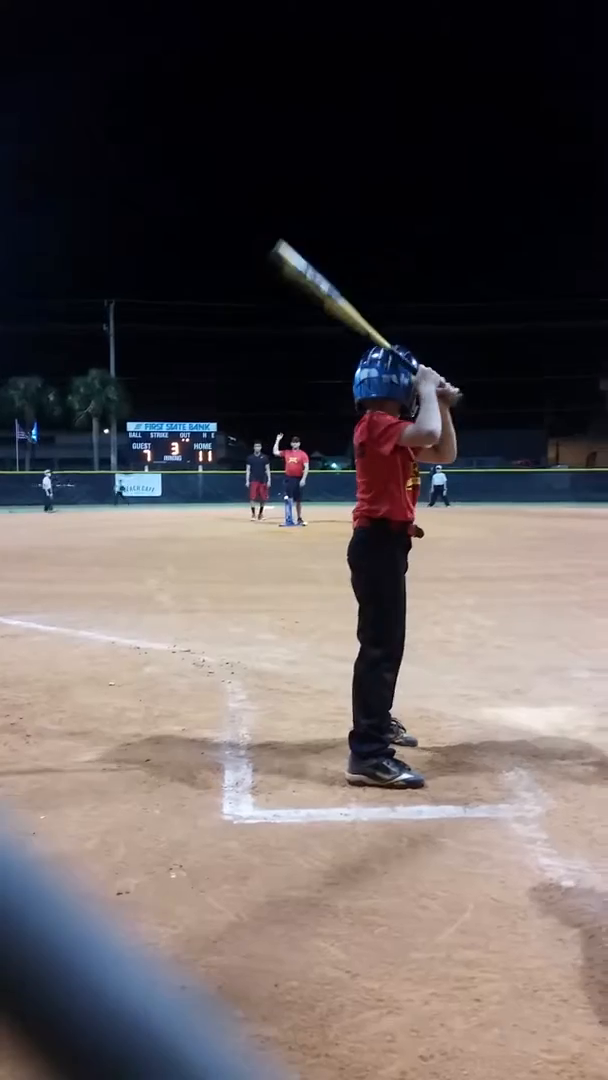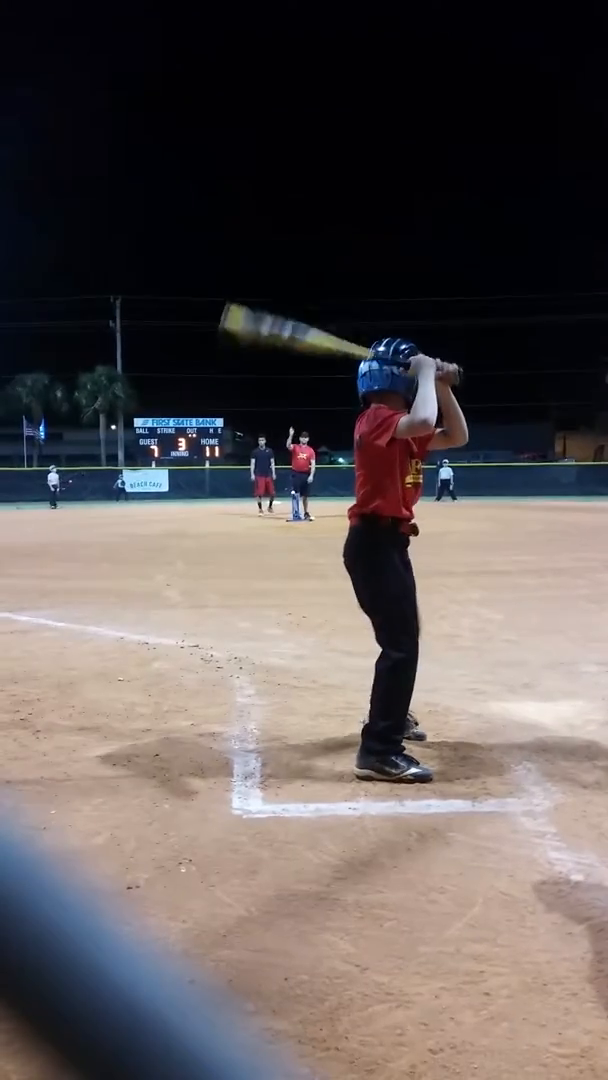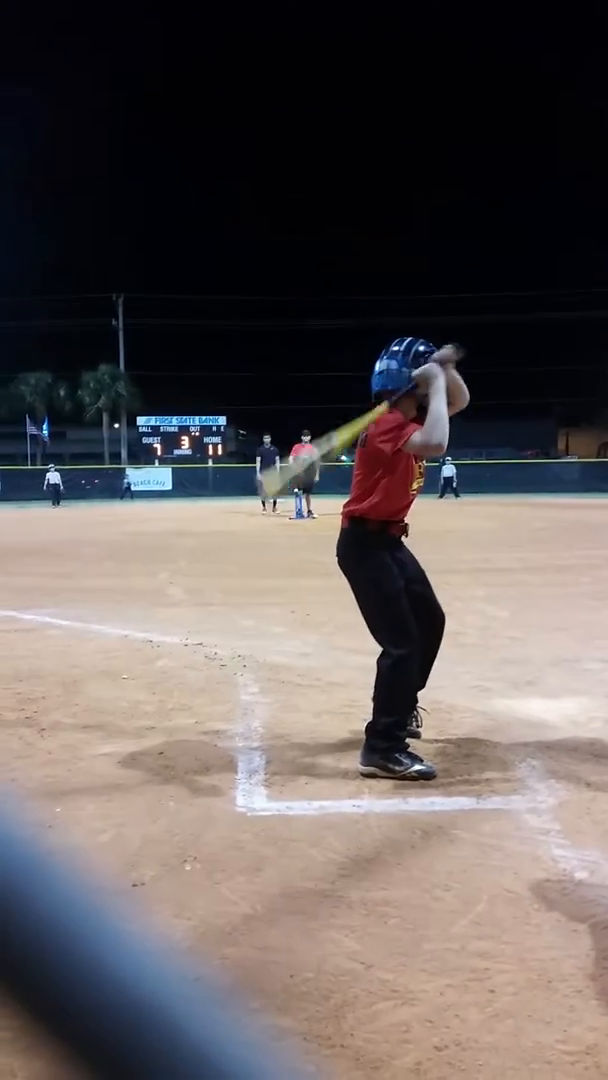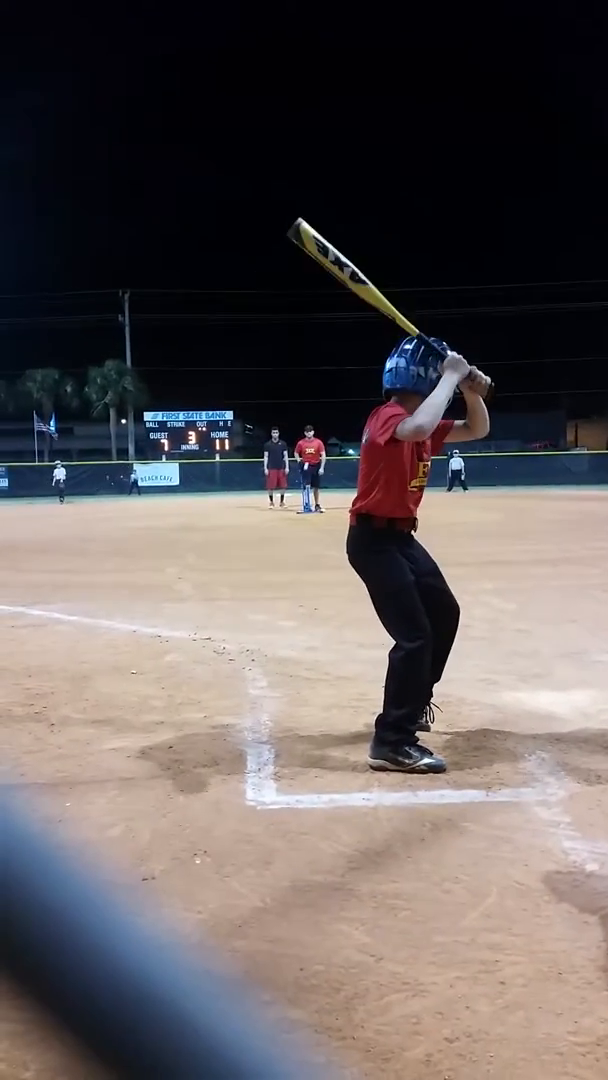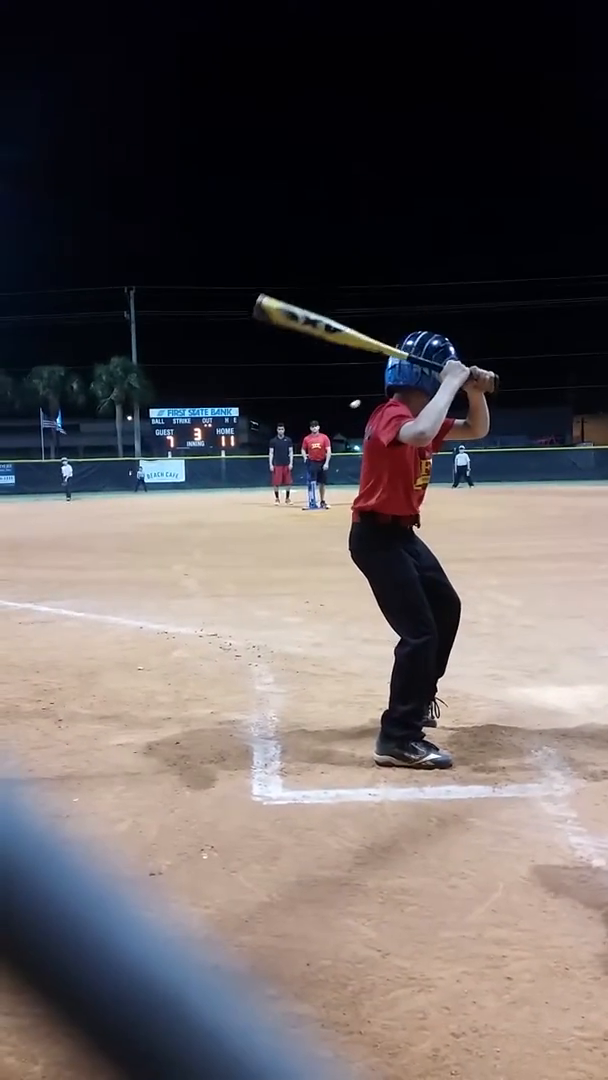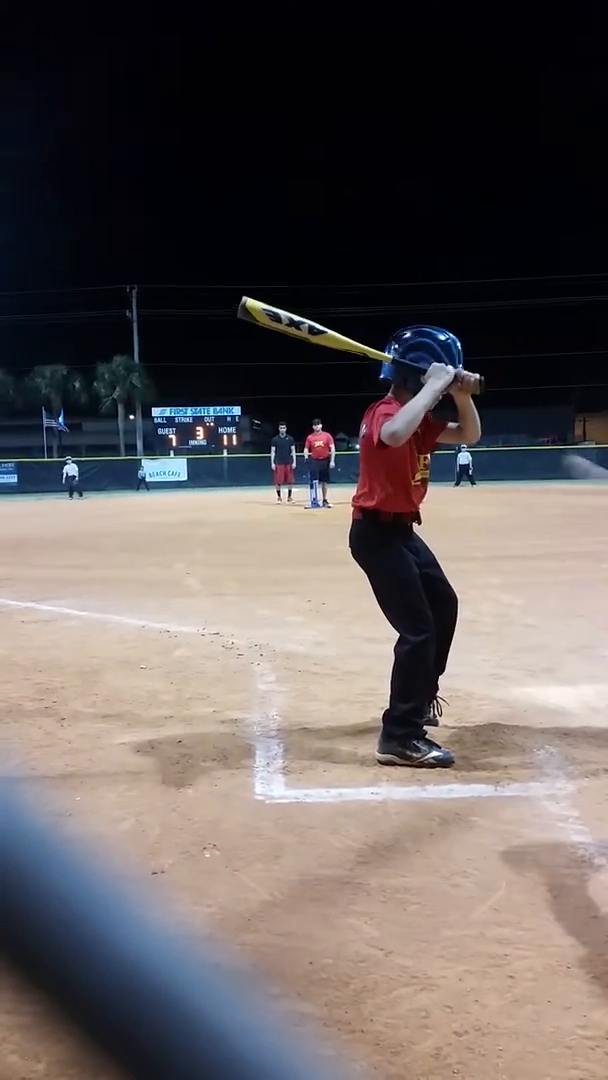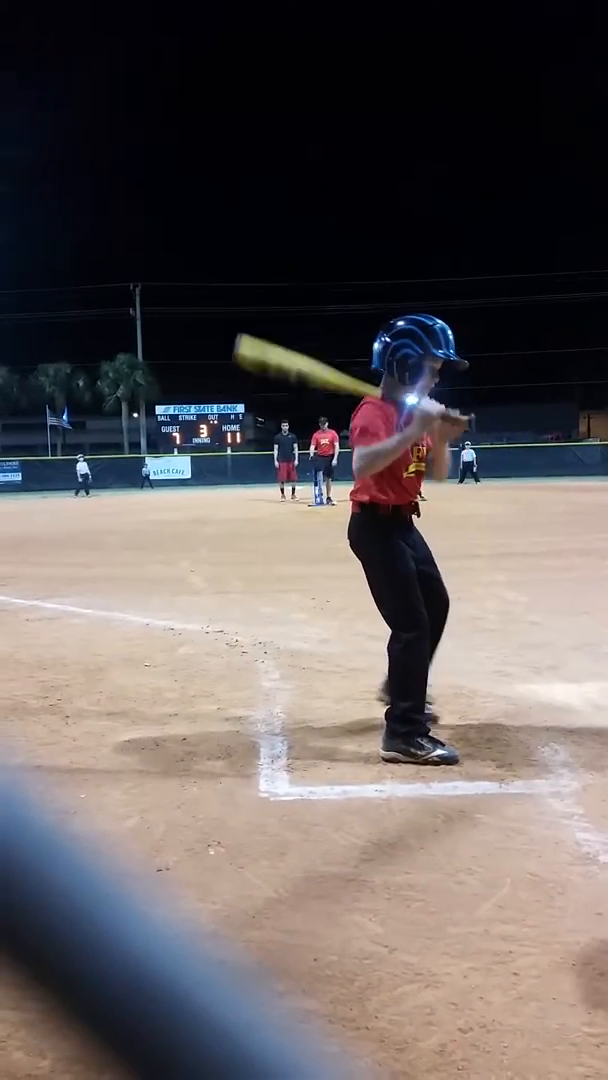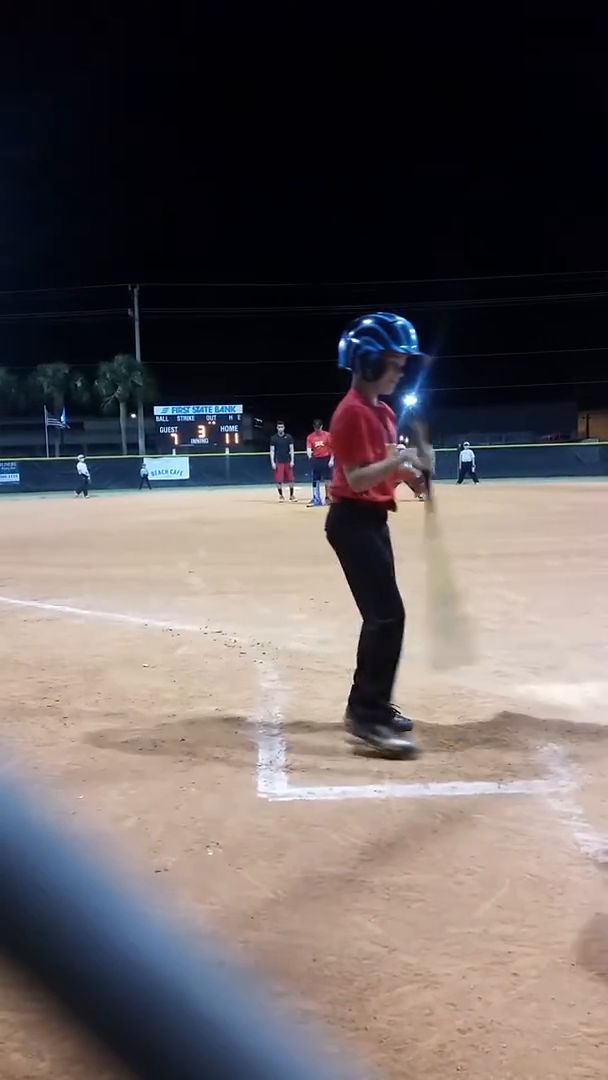
dt=0.4s
person 1, frame 1
left shoulder: (394, 429)
right shoulder: (376, 424)
left elbow: (445, 452)
right elbow: (427, 431)
left wrist: (442, 403)
right wrist: (427, 387)
left hip: (389, 541)
right hip: (378, 541)
left knee: (388, 638)
right knee: (380, 644)
left ankle: (377, 720)
right ankle: (368, 756)
person 1, frame 2
left shoulder: (402, 424)
right shoulder: (377, 418)
left elbow: (457, 437)
right elbow: (424, 421)
left wrist: (442, 385)
right wrist: (425, 373)
left hip: (391, 540)
right hip: (372, 541)
left knee: (402, 636)
right knee: (401, 643)
left ankle: (390, 714)
right ankle: (378, 752)
person 1, frame 3
left shoulder: (406, 420)
right shoulder: (388, 421)
left elbow: (458, 400)
right elbow: (436, 444)
left wrist: (446, 370)
right wrist: (436, 382)
left hip: (389, 539)
right hip: (364, 542)
left knee: (430, 621)
right knee: (401, 641)
left ankle: (399, 705)
right ankle: (382, 749)
person 1, frame 4
left shoulder: (421, 422)
right shoulder: (388, 416)
left elbow: (477, 430)
right elbow: (416, 430)
left wrist: (471, 391)
right wrist: (450, 379)
left hip: (400, 534)
right hip: (373, 538)
left knee: (444, 613)
right knee: (414, 634)
left ankle: (413, 700)
right ankle: (392, 743)
person 1, frame 5
left shoulder: (418, 416)
right shoulder: (391, 414)
left elbow: (477, 430)
right elbow: (419, 435)
left wrist: (475, 392)
right wrist: (451, 382)
left hip: (401, 532)
right hip: (376, 536)
left knee: (446, 608)
right knee: (419, 630)
left ankle: (417, 697)
right ankle: (398, 738)
person 1, frame 6
left shoulder: (421, 417)
right shoulder: (386, 412)
left elbow: (470, 435)
right elbow: (394, 436)
left wrist: (462, 395)
right wrist: (433, 388)
left hip: (402, 529)
right hip: (376, 533)
left knee: (444, 606)
right knee: (418, 628)
left ankle: (420, 695)
right ankle: (400, 737)
person 1, frame 7
left shoulder: (411, 412)
right shoulder: (375, 411)
left elbow: (439, 470)
right elbow: (361, 467)
left wrist: (443, 436)
right wrist: (416, 430)
left hip: (401, 523)
right hip: (376, 527)
left knee: (436, 607)
right knee: (412, 625)
left ankle: (401, 688)
right ankle: (404, 735)
person 1, frame 8
left shoulder: (383, 411)
right shoulder: (352, 413)
right elbow: (358, 480)
left wrist: (407, 472)
right wrist: (403, 459)
left hip: (374, 520)
right hip: (353, 521)
left knee: (383, 615)
right knee: (386, 614)
left ankle: (368, 703)
right ankle: (369, 716)
